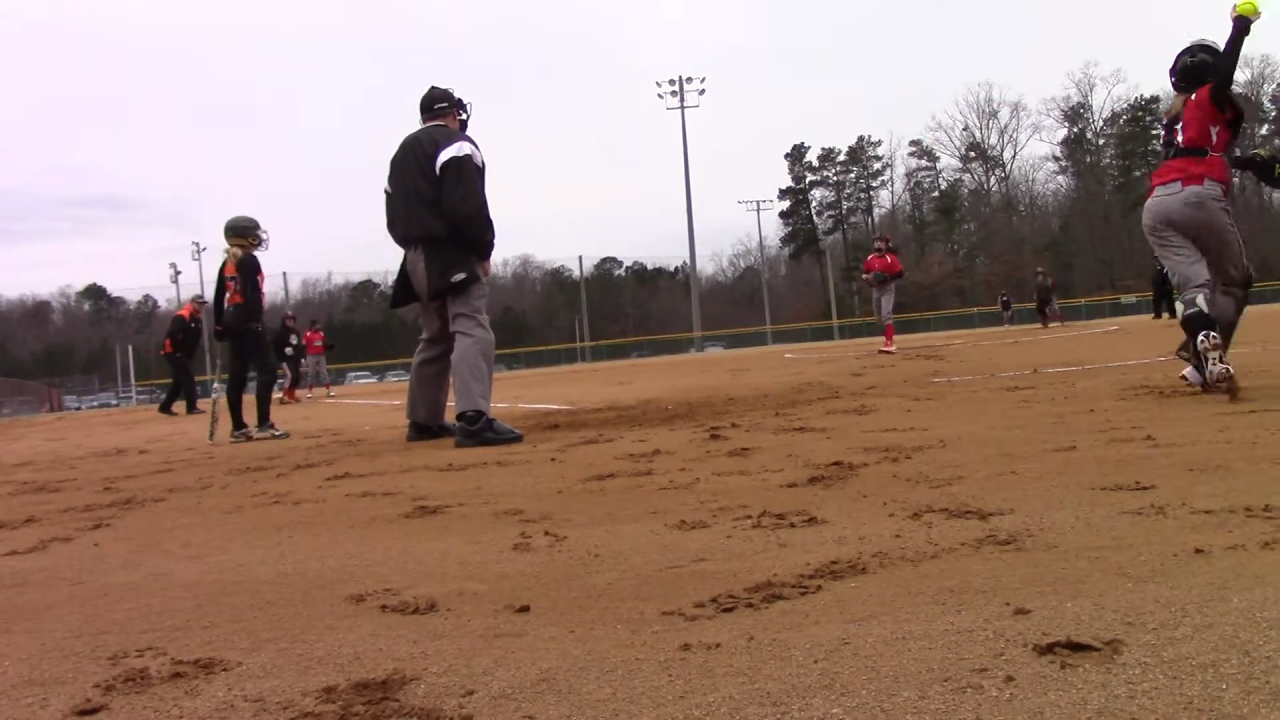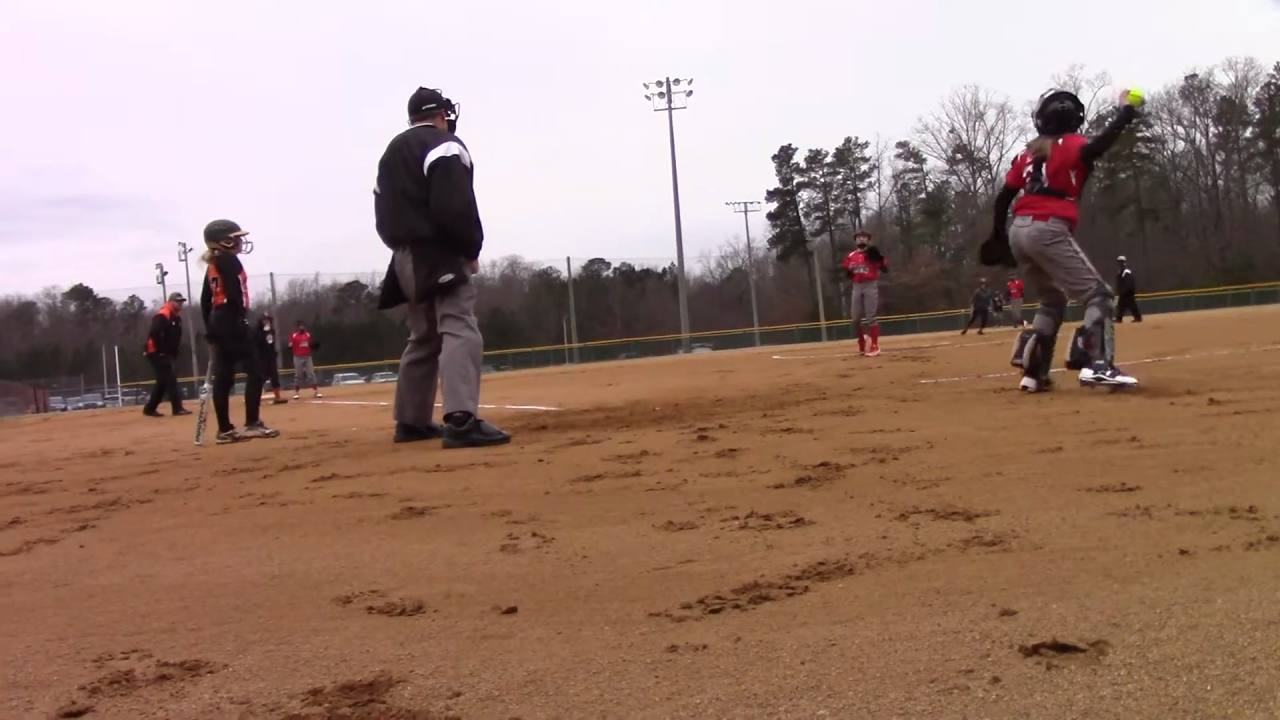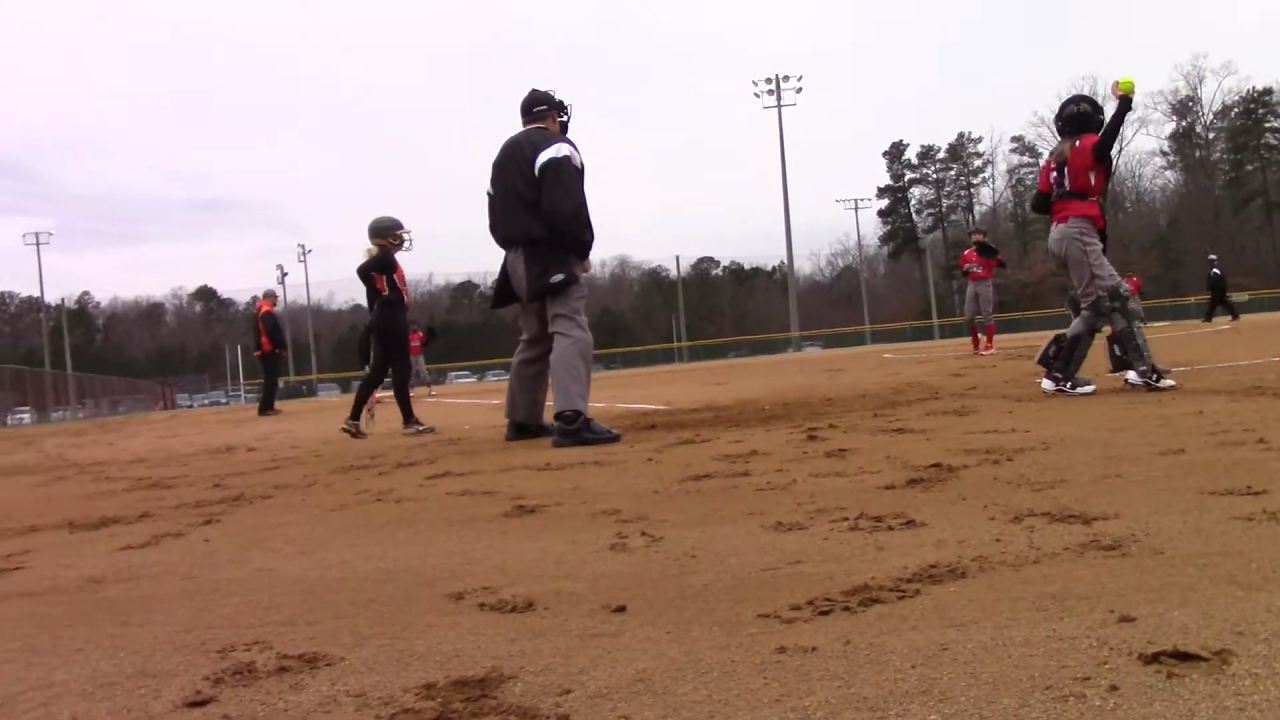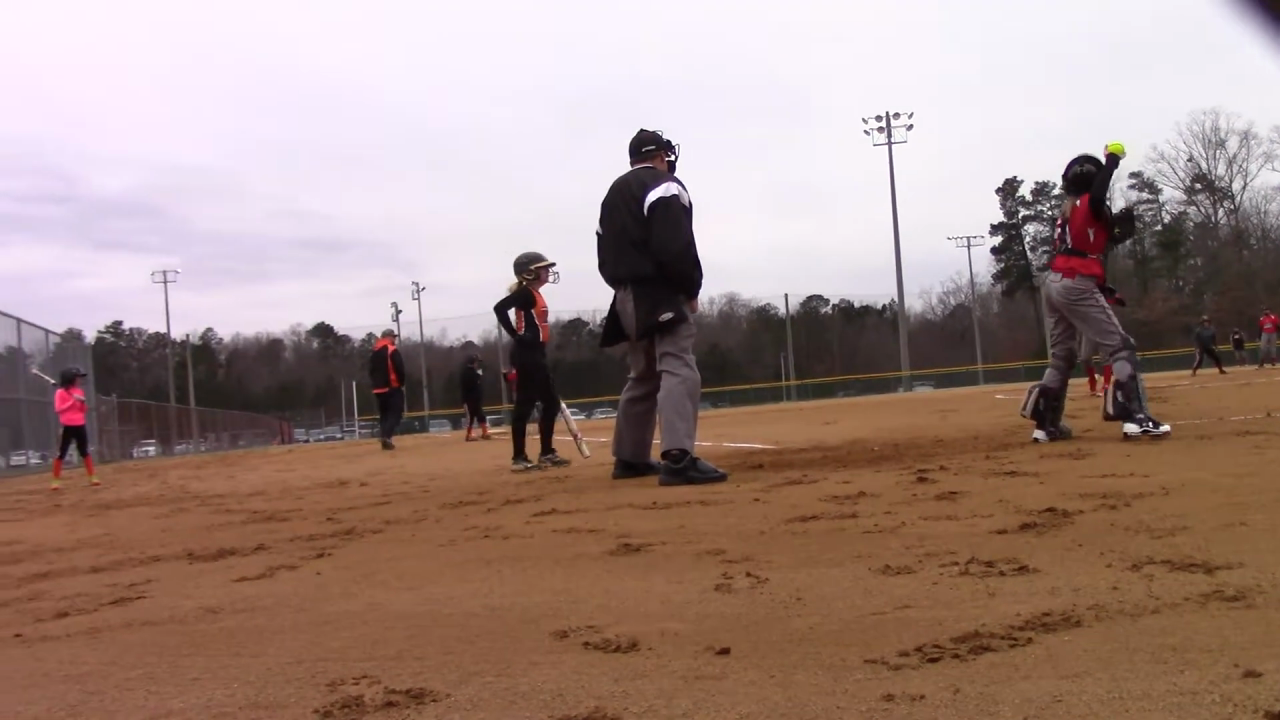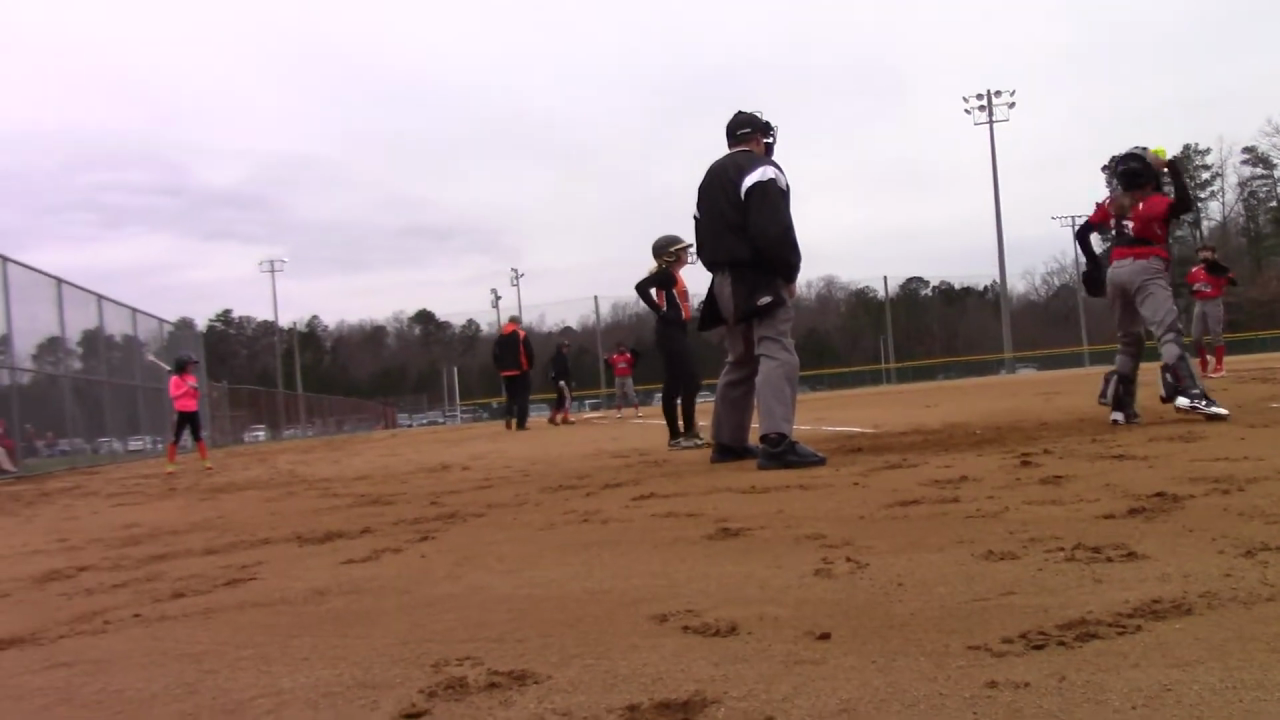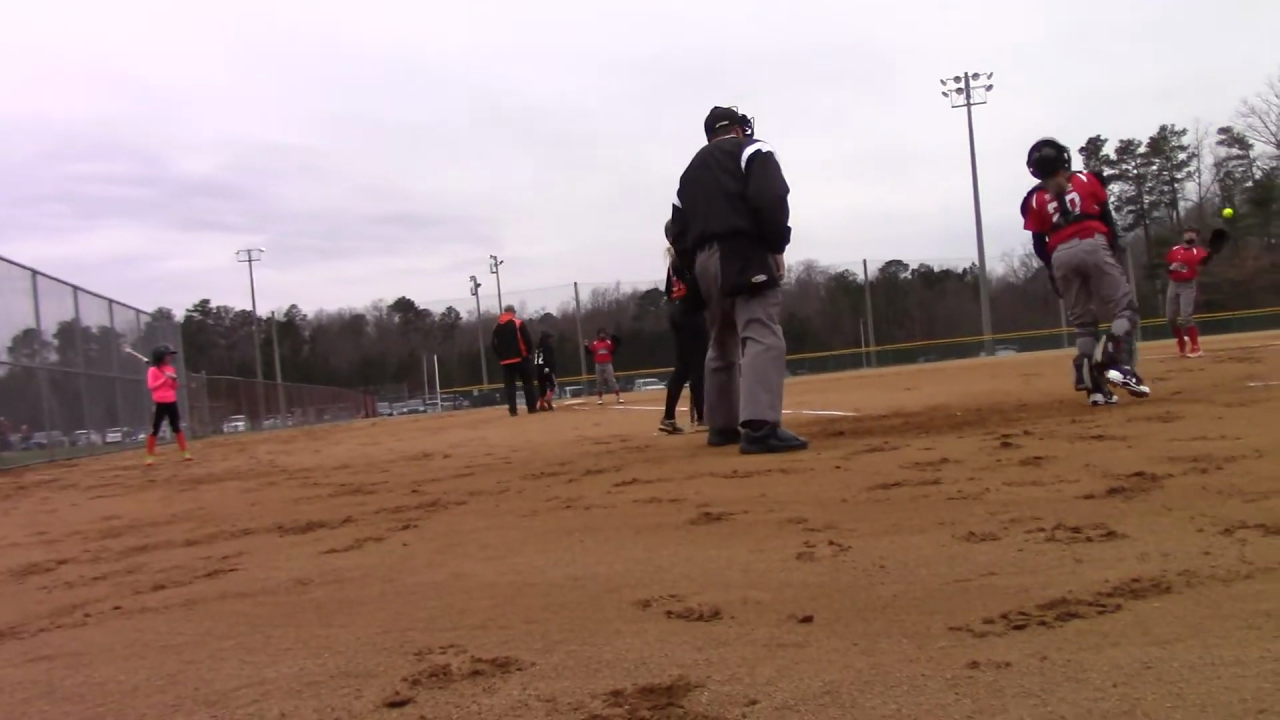
dt=0.7s
person 1, frame 1
left shoulder: (402, 153)
right shoulder: (457, 145)
left elbow: (394, 213)
right elbow: (468, 207)
left wrist: (414, 246)
right wrist: (484, 251)
left hip: (417, 258)
right hip: (451, 254)
left knee: (435, 337)
right knee: (472, 331)
left ankle: (424, 420)
right ankle: (474, 420)
person 1, frame 2
left shoulder: (391, 153)
right shoulder: (445, 146)
left elbow: (383, 214)
right elbow: (455, 207)
left wrist: (403, 247)
right wrist: (471, 250)
left hip: (406, 258)
right hip: (439, 255)
left knee: (423, 338)
right knee: (460, 332)
left ankle: (411, 421)
right ankle: (461, 421)
person 1, frame 3
left shoulder: (504, 155)
right shoulder: (556, 147)
left elbow: (496, 214)
right elbow: (566, 208)
left wrist: (515, 248)
right wrist: (582, 250)
left hip: (518, 259)
right hip: (551, 256)
left knee: (535, 338)
right knee: (570, 331)
left ankle: (523, 419)
right ankle: (572, 420)
person 1, frame 4
left shoulder: (613, 194)
right shoulder: (665, 186)
left elbow: (605, 253)
right elbow: (675, 247)
left wrist: (624, 286)
right wrist: (691, 289)
left hip: (627, 297)
right hip: (660, 294)
left knee: (643, 376)
right knee: (678, 370)
left ankle: (630, 457)
right ankle: (678, 458)
person 1, frame 5
left shoulder: (710, 178)
right shoulder: (761, 170)
left elbow: (703, 237)
right elbow: (773, 231)
left wrist: (722, 270)
right wrist: (789, 273)
left hip: (725, 282)
right hip: (758, 278)
left knee: (740, 361)
right knee: (776, 354)
left ankle: (728, 441)
right ankle: (776, 442)
person 1, frame 6
left shoulder: (692, 169)
right shoulder: (751, 150)
left elbow: (679, 230)
right elbow: (770, 199)
right wrist: (777, 246)
left hip: (706, 261)
right hip: (744, 255)
left knee: (722, 344)
right knee: (762, 336)
left ankle: (722, 426)
right ankle: (759, 427)
person 2, frame 1
left shoulder: (1174, 115)
right shoulder: (1210, 97)
right elbow: (1225, 67)
right wrist: (1241, 23)
left hip: (1157, 204)
right hip: (1199, 199)
left knee: (1193, 285)
right knee: (1236, 280)
left ankle: (1205, 341)
right ankle: (1202, 360)
person 2, frame 2
left shoulder: (1028, 152)
right shoulder: (1073, 144)
left elbow: (1004, 197)
right elbow: (1095, 147)
left wrist: (997, 236)
right wrist: (1125, 112)
left hip: (1019, 231)
right hip: (1049, 231)
left knee: (1052, 301)
right knee: (1097, 295)
left ankle: (1033, 373)
right ankle: (1097, 364)
person 2, frame 3
left shoulder: (1054, 157)
right shoulder: (1090, 146)
left elbow: (1038, 204)
right elbow: (1107, 140)
right wrist: (1123, 102)
left hip: (1060, 233)
right hip: (1079, 232)
left knee: (1118, 297)
right knee: (1097, 305)
left ankle: (1141, 368)
right ankle: (1059, 375)
person 2, frame 4
left shoulder: (1066, 212)
right shoulder: (1091, 206)
right elbow: (1097, 196)
left wrist: (1111, 235)
right wrist: (1111, 160)
left hip: (1053, 284)
right hip: (1078, 287)
left knee: (1062, 356)
right knee: (1120, 347)
left ankle: (1046, 424)
right ankle: (1135, 416)
person 2, frame 5
left shoulder: (1110, 203)
right shoulder: (1152, 203)
left elbow: (1082, 234)
right elbow: (1183, 203)
left wrist: (1092, 265)
right wrist: (1172, 167)
left hip: (1115, 271)
right hip: (1146, 270)
left knee: (1129, 339)
right knee: (1168, 332)
left ankle: (1121, 406)
right ankle: (1187, 394)
person 2, frame 6
left shoulder: (1034, 198)
right shoulder: (1086, 179)
left elbow: (1039, 245)
right elbow: (1108, 219)
left wrist: (1053, 271)
right wrist: (1112, 253)
left hip: (1062, 255)
right hip: (1093, 246)
left knee: (1083, 322)
right knee: (1125, 309)
left ankle: (1096, 387)
right ankle: (1121, 367)
person 3, frame 1
left shoulder: (227, 263)
right shoulder: (249, 260)
left elbow: (219, 296)
right elbow: (249, 293)
left wrist: (219, 325)
right wrist: (256, 321)
left hip: (232, 319)
right hip: (247, 319)
left knee: (237, 375)
right knee: (266, 371)
left ankle: (238, 428)
right ankle: (264, 425)
person 3, frame 2
left shoulder: (213, 265)
right shoulder: (229, 259)
left elbow: (205, 300)
right elbow: (232, 292)
left wrist: (210, 328)
right wrist: (242, 317)
left hip: (218, 321)
right hip: (231, 320)
left knee: (223, 376)
right knee: (254, 371)
left ankle: (225, 429)
right ankle: (252, 423)
person 3, frame 3
left shoulder: (384, 260)
right shoulder: (385, 258)
left elbow: (371, 294)
right elbow: (362, 270)
left wrist: (375, 314)
right wrist: (380, 296)
left hip: (384, 318)
right hip: (391, 318)
left knee: (377, 371)
right knee: (401, 370)
left ankle: (354, 419)
right ankle: (409, 421)
person 3, frame 4
left shoulder: (536, 295)
right shoulder: (525, 294)
right elbow: (500, 308)
right wrist: (516, 335)
left hip: (535, 354)
right hip: (526, 354)
left knee: (551, 403)
right knee: (524, 404)
left ankle: (547, 452)
right ankle: (519, 457)
person 3, frame 5
left shoulder: (674, 277)
right shoulder: (666, 274)
right elbow: (641, 287)
right wrist: (659, 312)
left hip: (676, 334)
right hip: (670, 334)
left knee: (672, 385)
right knee: (690, 382)
left ankle: (675, 436)
right ankle: (689, 433)
person 3, frame 6
left shoulder: (676, 257)
left elbow: (668, 290)
right wrist: (694, 290)
left hip: (677, 311)
right hip: (690, 312)
left knee: (682, 367)
right knee: (697, 366)
left ankle: (669, 418)
right ankle: (701, 418)
